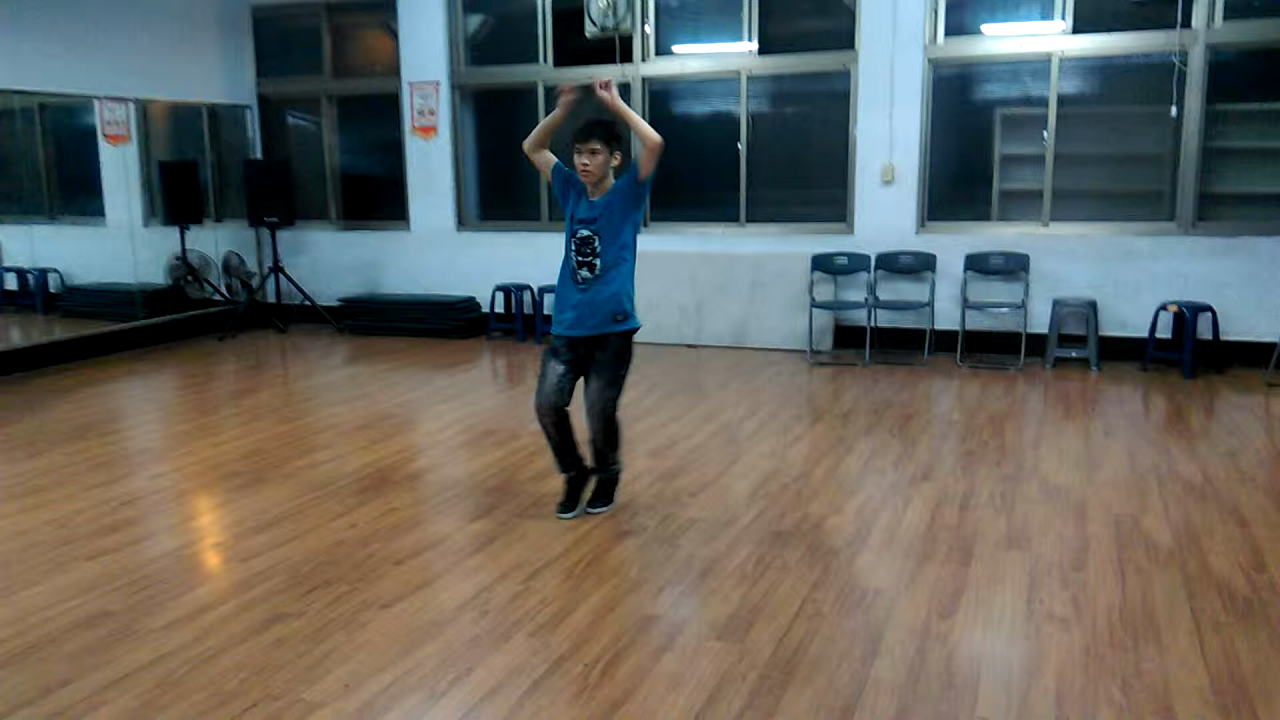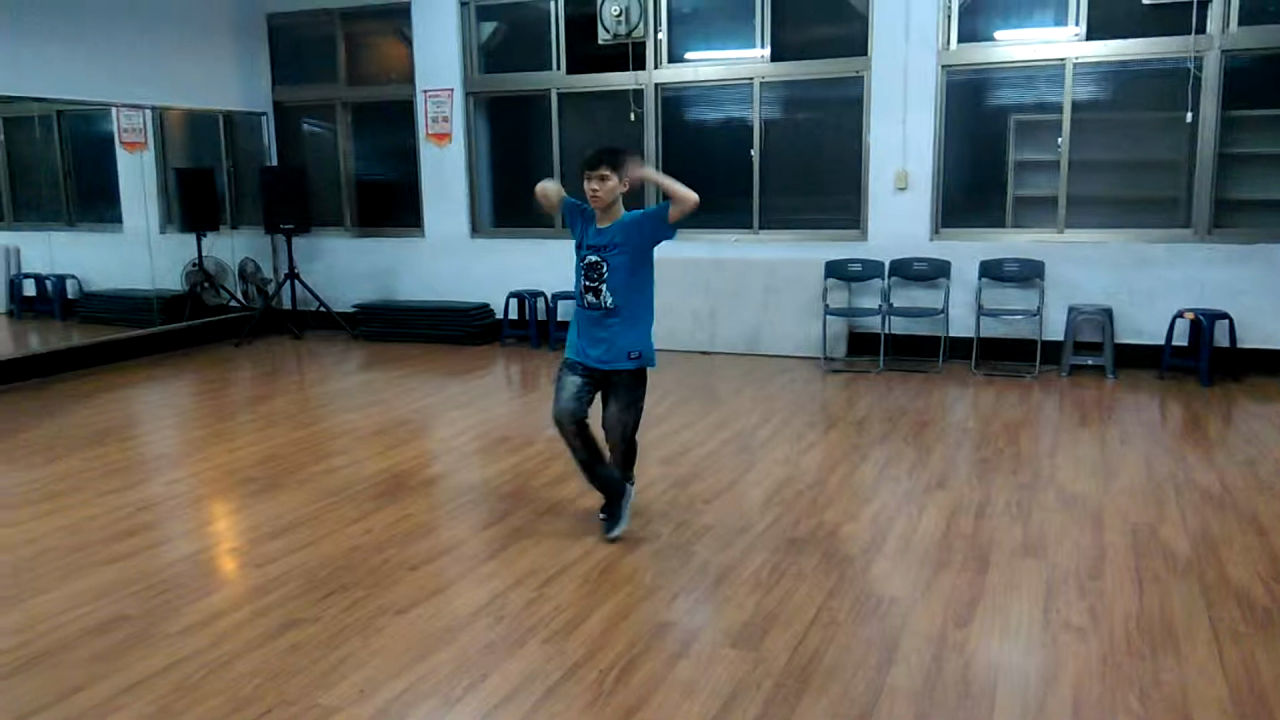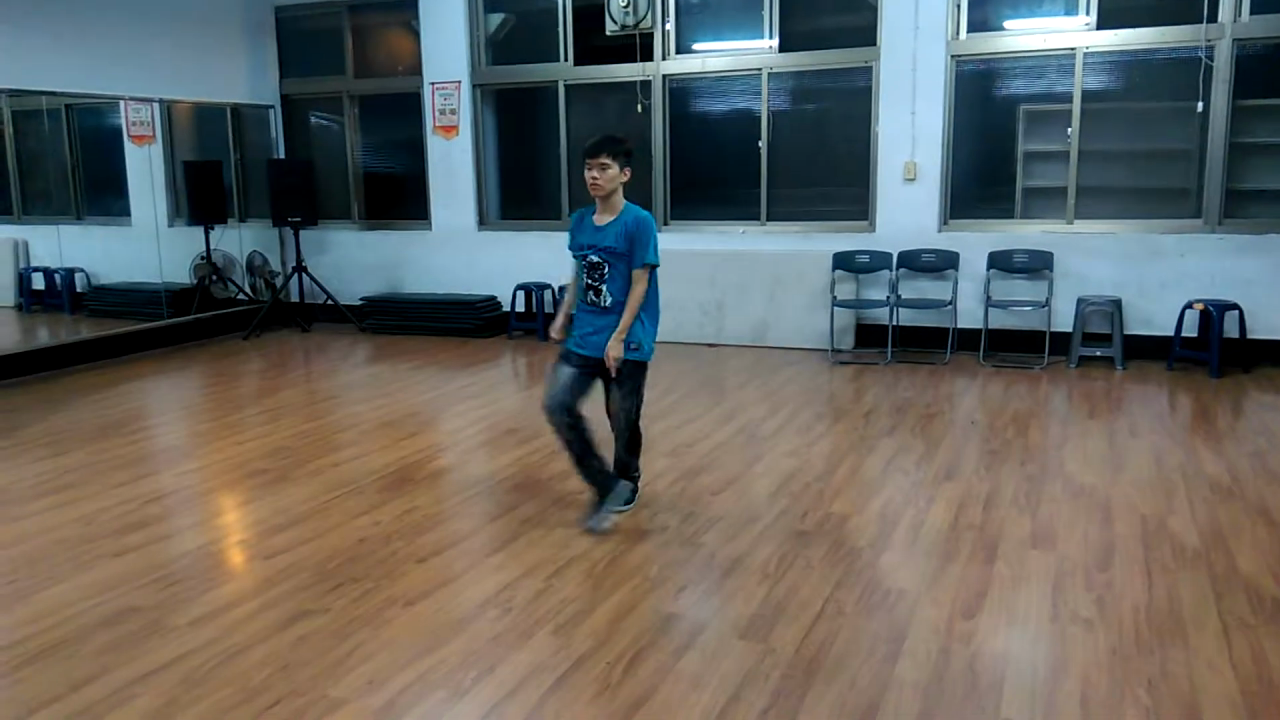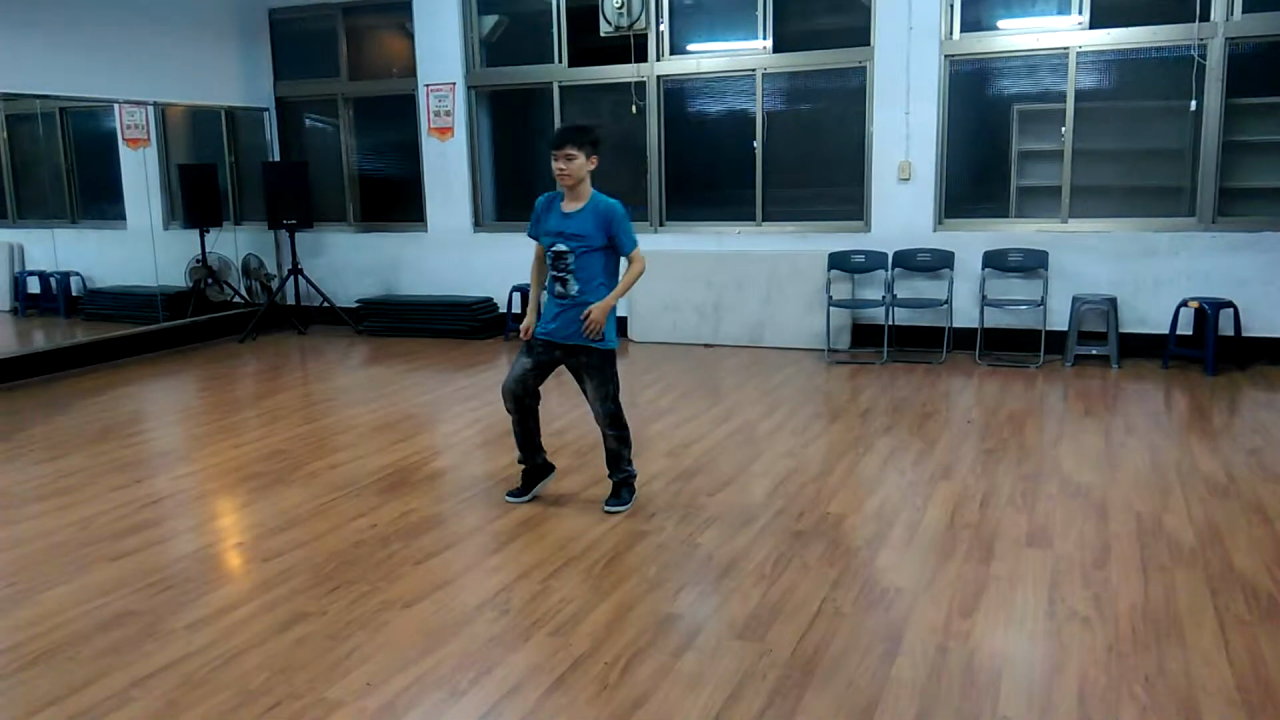
dt=0.4s
person 1, frame 1
left shoulder: (628, 195)
right shoulder: (570, 191)
left elbow: (653, 143)
right elbow: (531, 147)
left wrist: (615, 102)
right wrist: (563, 107)
left hip: (612, 325)
right hip: (568, 323)
left knee: (600, 411)
right knee: (548, 404)
left ankle: (607, 478)
right ankle: (575, 475)
person 1, frame 2
left shoulder: (641, 223)
right shoulder: (581, 218)
left elbow: (691, 202)
right elbow: (542, 192)
left wrist: (648, 174)
right wrist: (568, 193)
left hip: (627, 350)
right hip: (582, 348)
left knee: (619, 433)
right knee: (566, 415)
left ankle: (620, 487)
right ankle: (613, 488)
person 1, frame 3
left shoulder: (639, 222)
right shoulder: (579, 222)
left elbow: (640, 287)
left wrist: (619, 338)
right wrist: (563, 317)
left hip: (626, 343)
right hip: (583, 337)
left knee: (624, 421)
right knee: (556, 405)
left ankle: (627, 482)
right ankle: (605, 484)
person 1, frame 4
left shoulder: (608, 210)
right shoulder: (544, 206)
left elbow: (637, 264)
left wrist: (605, 306)
right wrist: (532, 311)
left hip: (590, 331)
right hip: (549, 326)
left knee: (605, 411)
right knee: (515, 390)
left ankle: (624, 479)
right ankle: (536, 467)
